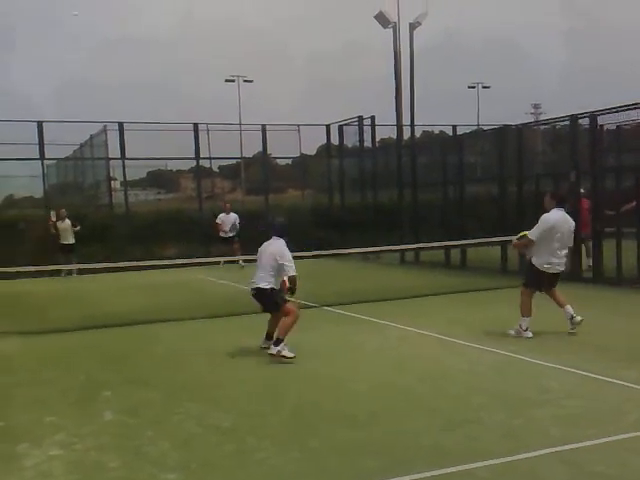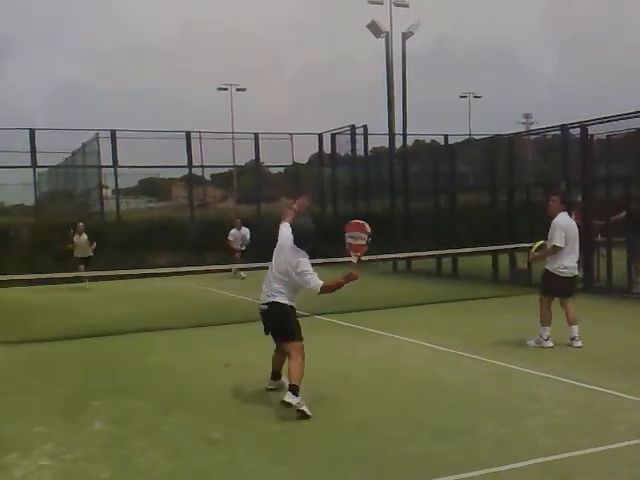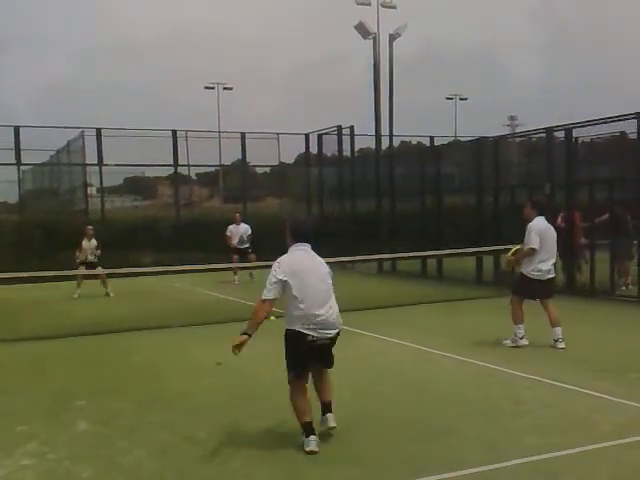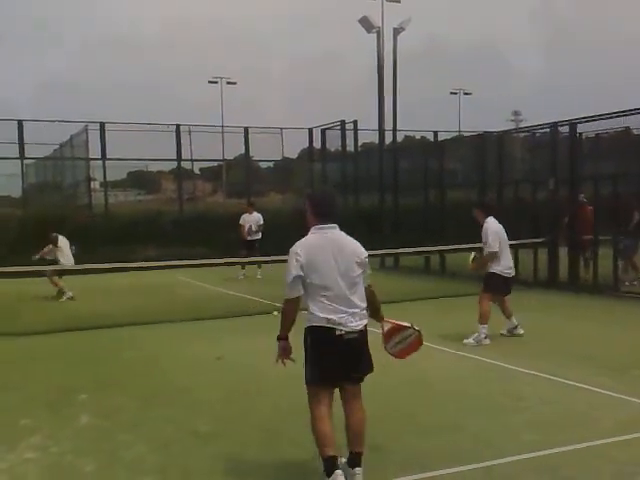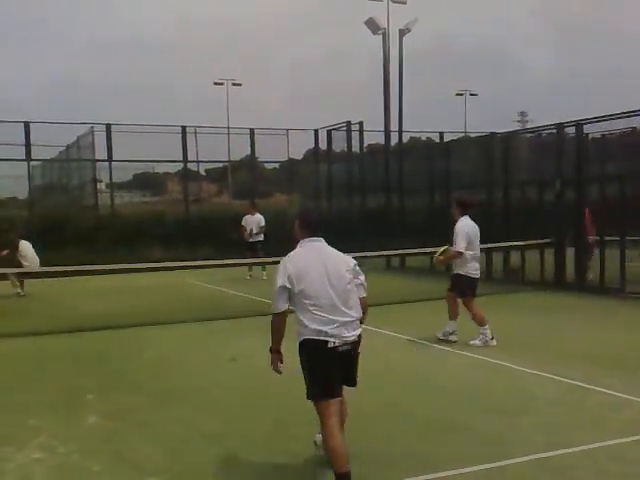
dt=0.7s
person 1, frame 1
left shoulder: (264, 247)
right shoulder: (282, 250)
right elbow: (292, 276)
left wrist: (281, 282)
right wrist: (292, 289)
left hip: (257, 288)
right hip: (265, 289)
left knee: (279, 312)
right knee: (293, 312)
left ankle: (268, 341)
right ankle: (276, 346)
person 1, frame 2
left shoulder: (285, 240)
right shoulder: (301, 263)
left elbow: (286, 220)
right elbow: (321, 288)
left wrist: (296, 208)
right wrist: (346, 280)
left hip: (267, 305)
right hip: (282, 309)
left knee: (283, 345)
right knee: (297, 354)
left ankle: (275, 380)
right ankle: (293, 396)
person 1, frame 3
left shoulder: (282, 264)
right shoulder: (321, 263)
left elbow: (265, 304)
left wrist: (247, 333)
left hip: (302, 333)
right hip: (330, 329)
left knee: (298, 385)
right knee: (321, 372)
left ankle: (309, 437)
right ankle: (327, 414)
person 1, frame 4
left shoulder: (301, 249)
right shoulder: (355, 246)
left elbow: (292, 300)
right elbow: (366, 289)
left wrist: (283, 338)
right wrist: (376, 313)
left hip: (323, 332)
right hip: (356, 331)
left knee: (320, 405)
right knee: (353, 400)
person 1, frame 5
left shoulder: (290, 263)
right shoulder: (345, 259)
left elbow: (280, 313)
right elbow: (363, 304)
left wrist: (275, 350)
left hip: (317, 343)
right hip: (349, 339)
left knee: (329, 415)
right knee: (336, 396)
right ankle: (331, 445)
person 2, frame 1
left shoulder: (547, 218)
right shoulder: (570, 221)
left elbow: (530, 239)
right elbow: (568, 245)
left wrist: (517, 244)
left hip: (541, 264)
right hip: (558, 265)
left knee: (526, 293)
right knee: (551, 290)
left ankle: (523, 328)
right ankle: (573, 317)
person 2, frame 2
left shoulder: (558, 221)
right shoulder: (571, 222)
left elbow: (556, 247)
left wrist: (538, 255)
right wrist: (544, 252)
left hip: (556, 270)
right hip: (570, 270)
left knee: (545, 301)
right knee: (566, 302)
left ankle: (545, 338)
right ankle: (575, 337)
person 2, frame 3
left shoulder: (533, 226)
right shoulder: (550, 227)
left elbow: (531, 250)
left wrist: (515, 259)
left hip: (531, 273)
right hip: (547, 273)
left knee: (515, 301)
right knee: (548, 305)
left ankle: (520, 336)
right ankle: (558, 339)
person 2, frame 4
left shoulder: (489, 226)
right shoulder: (492, 225)
left elbow: (492, 253)
left wrist: (478, 265)
right wrist: (481, 261)
left hip: (498, 270)
right hip: (505, 269)
left knee: (484, 298)
right knee: (500, 299)
left ankle: (482, 336)
right ankle: (514, 327)
person 2, frame 5
left shoulder: (461, 226)
right shoulder: (471, 224)
left elbow: (458, 252)
left wrist: (444, 260)
right wrist: (450, 252)
left hip: (466, 272)
right hip: (462, 270)
left knee: (469, 304)
right knee: (450, 296)
left ankle: (488, 336)
right ankle: (450, 331)
